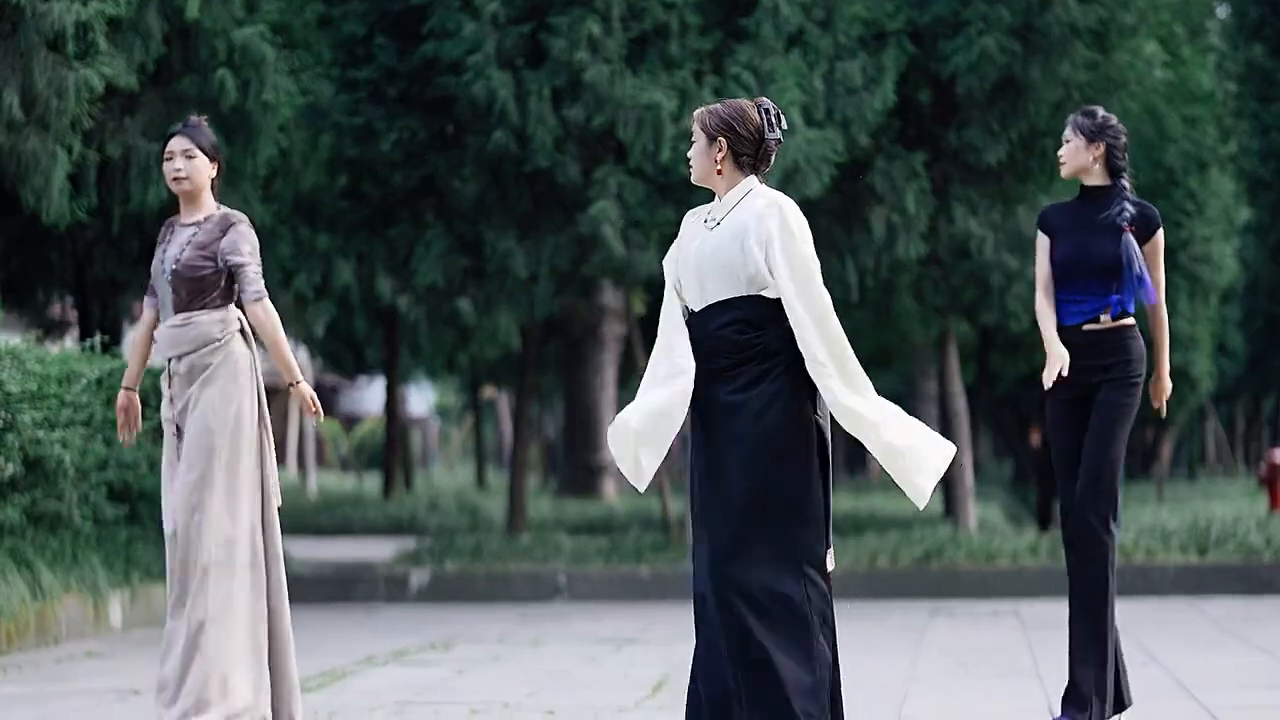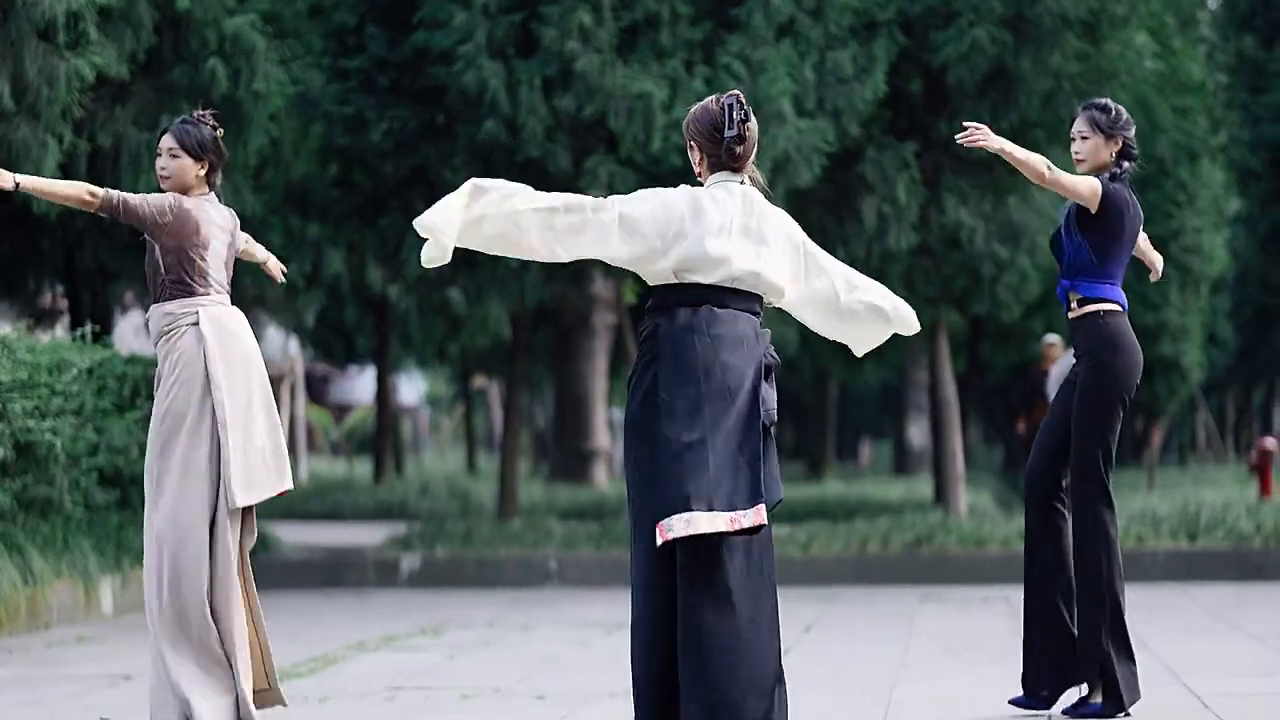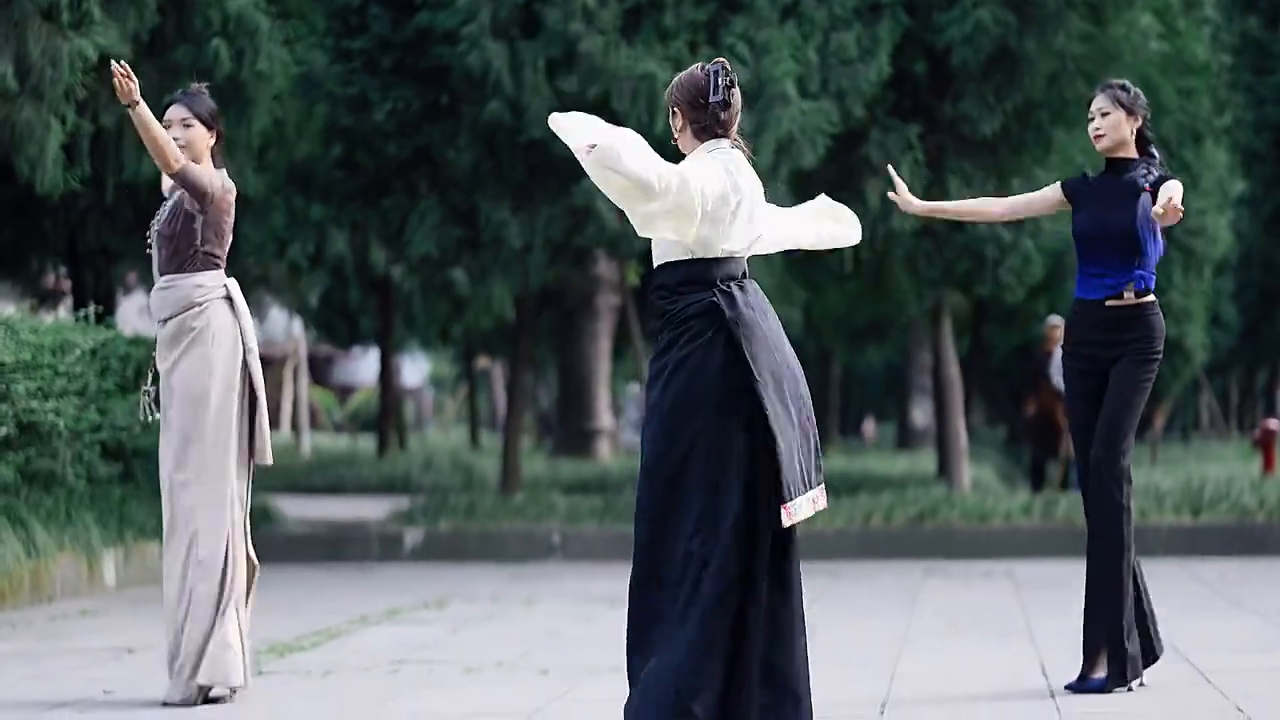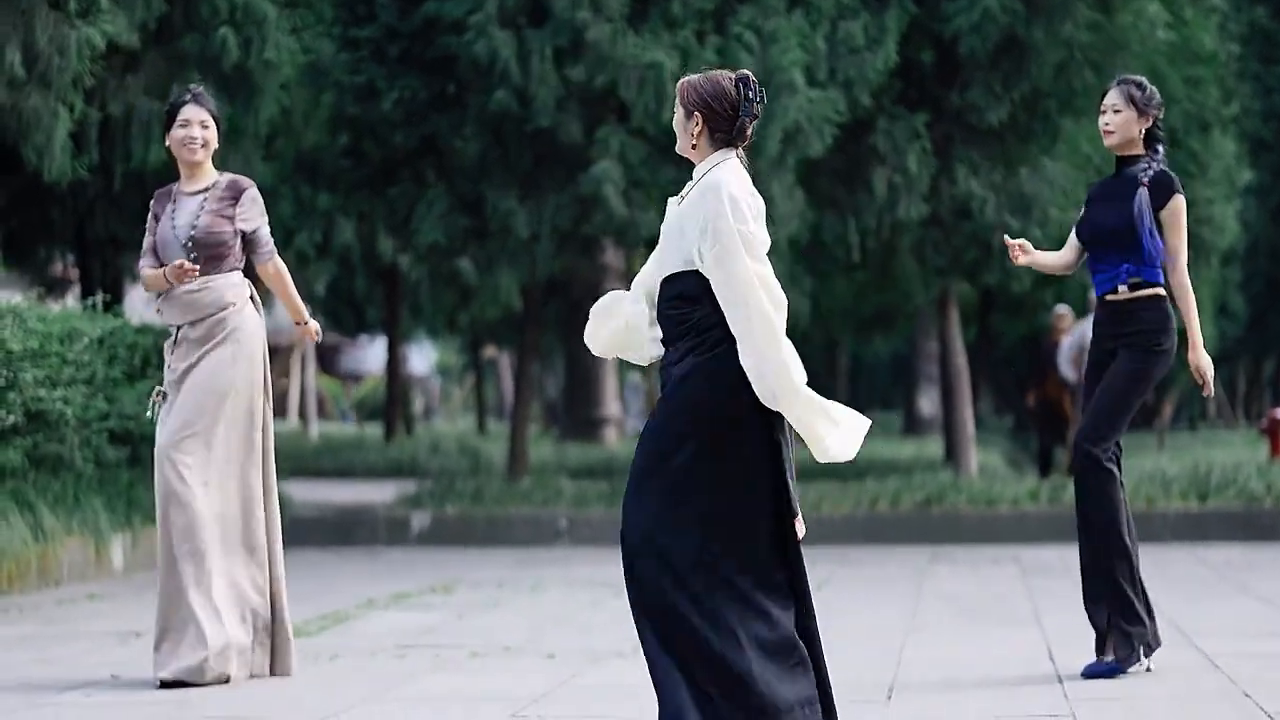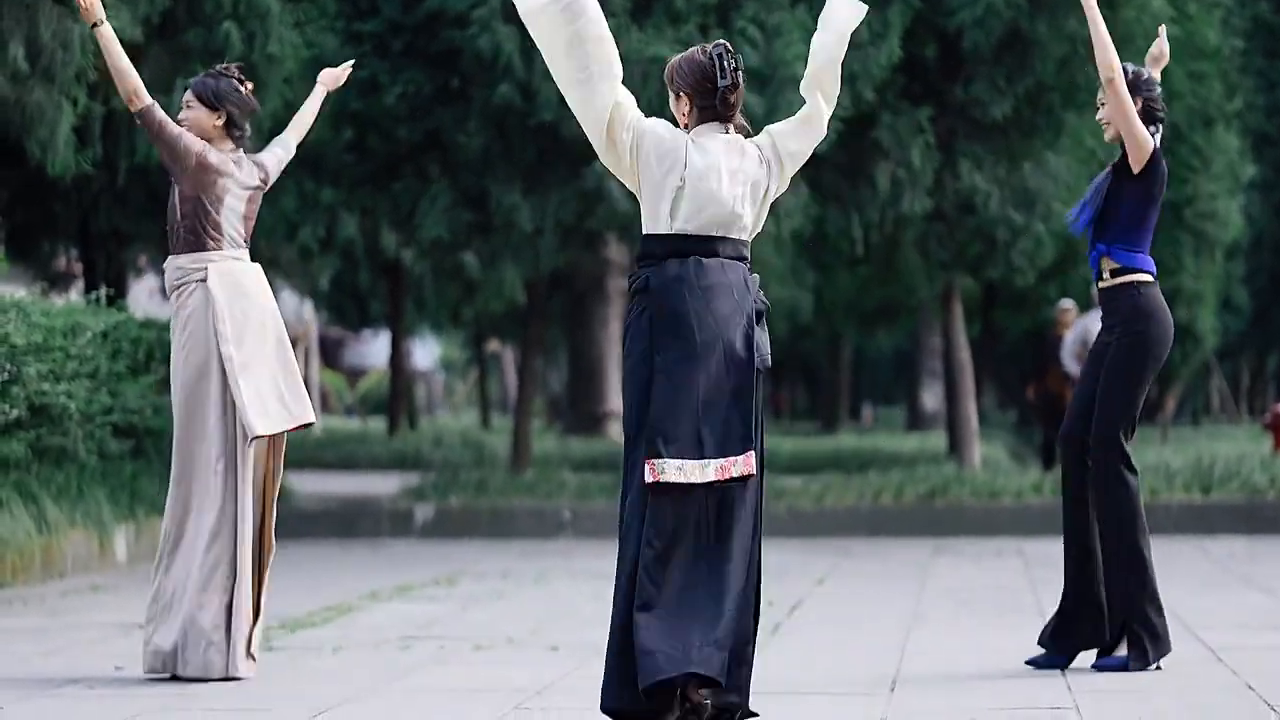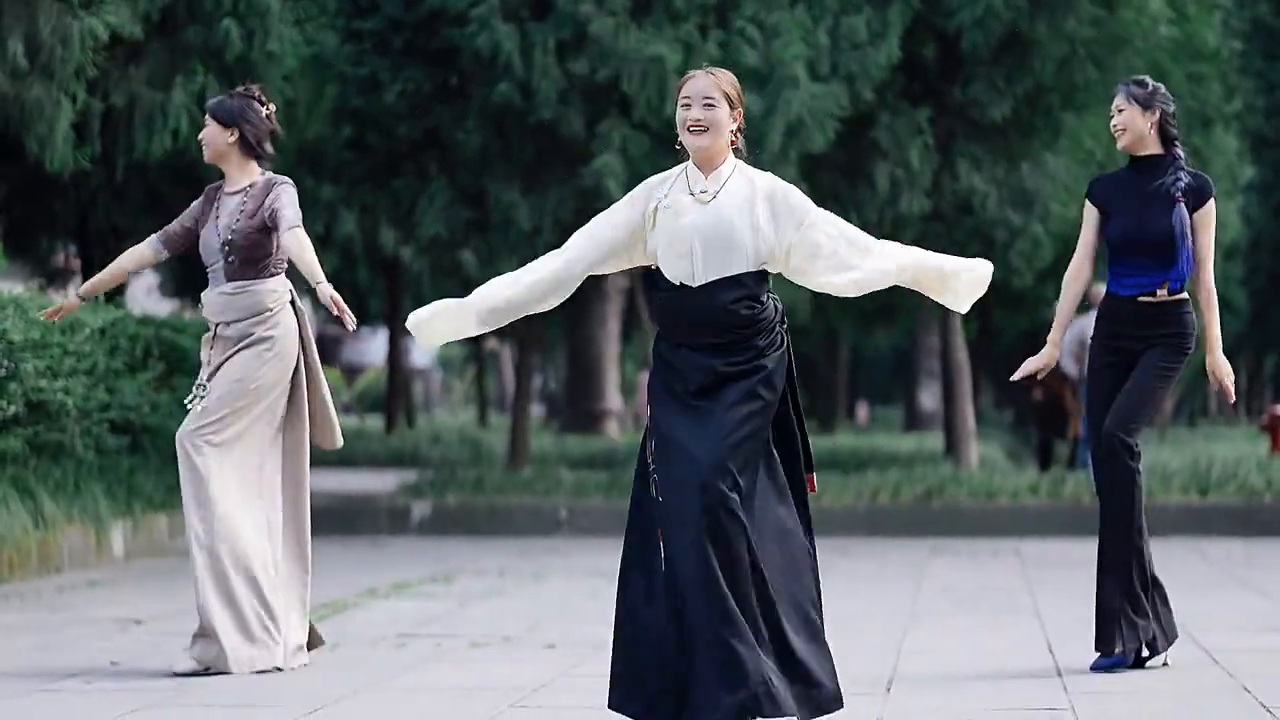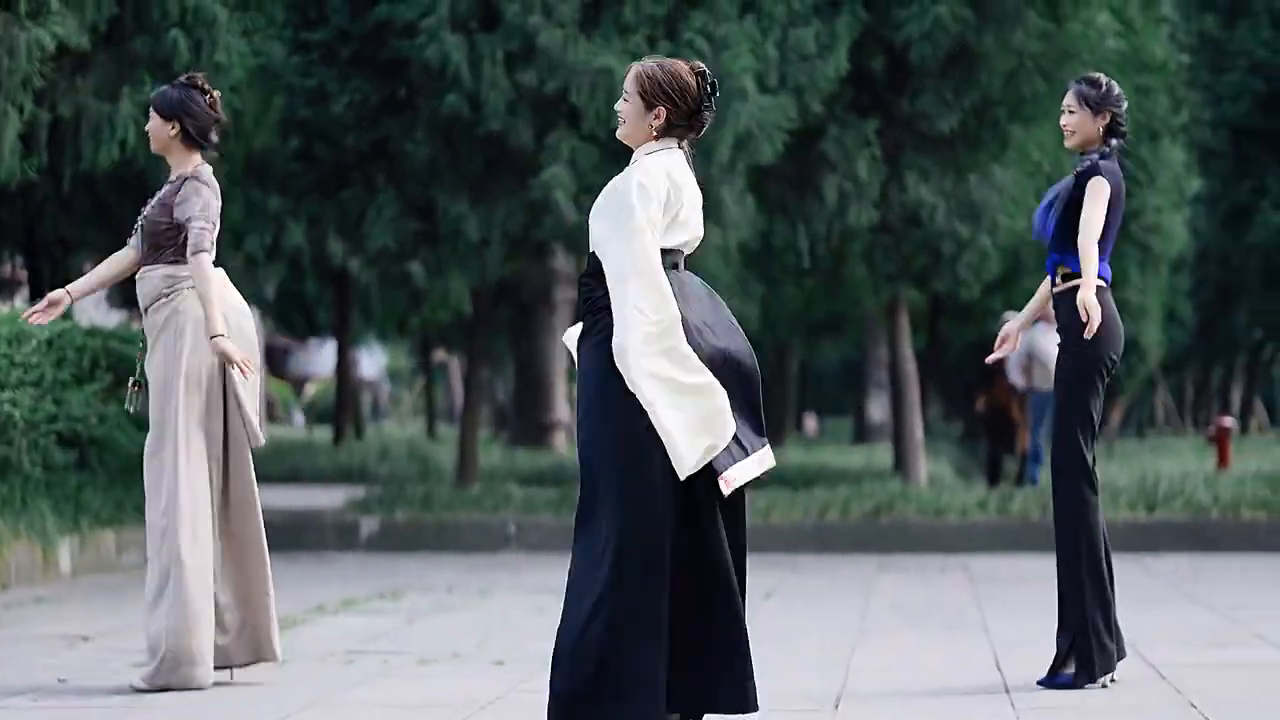
dt=0.7s
person 1, frame 1
left shoulder: (774, 214)
right shoulder: (694, 226)
left elbow: (812, 316)
right elbow: (674, 317)
left wrist: (856, 408)
right wrist: (662, 401)
left hip: (770, 397)
right hip: (717, 401)
left knee: (753, 557)
right knee: (728, 560)
person 1, frame 2
left shoulder: (675, 206)
right shoulder: (776, 222)
left elbow: (577, 218)
right elbow: (839, 291)
left wrist: (470, 208)
right wrist: (888, 312)
left hip: (680, 369)
right hip: (745, 369)
left knee: (677, 543)
right knee: (730, 552)
person 1, frame 3
left shoulder: (705, 172)
right shoulder: (735, 176)
left elbow: (656, 183)
right elbow: (770, 223)
left wrist: (594, 140)
right wrist: (824, 218)
left hip: (707, 354)
right hip: (722, 355)
left knee: (696, 528)
right knee: (733, 531)
person 1, frame 4
left shoulder: (723, 192)
right shoulder: (703, 192)
left elbow: (749, 299)
right elbow: (655, 284)
left wrist: (793, 396)
right wrist: (622, 315)
left hip: (721, 370)
right hip: (704, 373)
left knee: (672, 528)
right knee: (725, 537)
person 1, frame 5
left shoulder: (663, 147)
right shoulder: (763, 156)
left elbow: (597, 88)
right elbow: (815, 106)
left hip: (671, 316)
right hip: (735, 317)
left knee: (665, 495)
right knee: (711, 497)
person 1, frame 6
left shoulder: (764, 193)
right shoulder: (654, 195)
left elbow: (843, 249)
right elbow: (574, 258)
left wrist: (929, 267)
right wrist: (475, 307)
left hip: (745, 366)
right hip: (680, 368)
left knee: (715, 498)
right knee: (683, 513)
person 1, frame 7
left shoulder: (647, 173)
right shoulder: (672, 173)
left elbow: (635, 266)
right wrist: (588, 330)
left hip: (637, 346)
right hip: (663, 338)
left knee: (629, 510)
right knee: (689, 516)
person 2, frame 1
left shoulder: (232, 227)
right shoulder: (169, 232)
left elbow: (256, 303)
right elbow: (151, 310)
left wrist: (294, 378)
right wrist: (129, 384)
left hip: (221, 372)
right hip: (180, 379)
left knee: (209, 519)
right knee: (197, 519)
person 2, frame 2
left shoulder: (176, 211)
right shoulder: (221, 215)
left elbow: (98, 198)
right wrist: (265, 256)
left hip: (196, 354)
right hip: (222, 347)
left knee: (188, 514)
right knee: (204, 515)
person 2, frame 3
left shoulder: (217, 183)
right shoulder: (194, 186)
left elbow: (172, 162)
left wrist: (132, 103)
left hip: (207, 334)
right hip: (183, 339)
left knee: (201, 484)
right knee: (199, 486)
left ankle: (212, 660)
right ankle: (213, 652)
person 2, frame 4
left shoulder: (240, 191)
right shoulder: (163, 202)
left elbow: (266, 259)
right elbow: (147, 275)
left wrist: (301, 316)
right wrist: (169, 275)
left hip: (230, 335)
right hip: (185, 344)
left knee: (184, 462)
right knee: (218, 481)
left ankle: (210, 642)
right ankle: (239, 639)
person 2, frame 5
left shoulder: (197, 160)
right shoulder: (253, 168)
left elbow: (134, 98)
right elbow: (291, 139)
right wrist: (321, 87)
left hip: (211, 309)
right hip: (246, 302)
left knee: (215, 460)
right knee: (240, 458)
left ankle: (215, 640)
right ankle: (229, 632)
person 2, frame 6
left shoulder: (278, 191)
right shoulder: (213, 199)
left elbow: (297, 237)
right elbow: (155, 248)
left wrist: (323, 285)
right wrist: (83, 293)
left hip: (267, 336)
right hip: (228, 341)
left knee: (204, 447)
right knee: (253, 481)
left ankle: (241, 637)
right ankle: (272, 631)
person 2, frame 7
left shoulder: (198, 184)
right shoulder: (179, 183)
left elbow: (201, 263)
right elbow: (137, 254)
left wrist: (220, 332)
right wrist: (66, 293)
left hip: (191, 325)
right hip: (182, 329)
left knee: (179, 472)
right knee: (205, 477)
left ankle: (181, 654)
right ankle: (228, 632)
person 3, frame 1
left shoulder: (1139, 215)
right shoulder: (1053, 217)
left elbow: (1158, 299)
right elbow: (1044, 291)
left wrist: (1163, 370)
right wrist: (1051, 348)
left hip: (1117, 362)
right hip: (1068, 367)
left knee: (1091, 502)
right knee: (1073, 507)
person 3, frame 2
left shoulder: (1102, 191)
right shoulder: (1123, 204)
left elbow: (1049, 175)
right elbow: (1139, 245)
left wrist: (1001, 144)
right wrist: (1152, 254)
left hip: (1104, 349)
right hip: (1096, 352)
left knee: (1087, 496)
right knee: (1043, 484)
right ankle: (1058, 663)
person 3, frame 3
left shoulder: (1160, 182)
right shoulder: (1080, 187)
left elbow: (1170, 203)
right elbow: (1003, 209)
left wrist: (1167, 209)
right wrist: (925, 207)
left hip: (1135, 336)
right hip: (1083, 337)
left knee: (1107, 469)
right knee: (1093, 477)
left ankle: (1112, 648)
right ankle: (1132, 637)
person 3, frame 4
left shoulder: (1162, 182)
right shoulder: (1099, 192)
left elbow: (1178, 269)
right elbow: (1068, 259)
left wrist: (1196, 342)
right wrist: (1030, 256)
left hip: (1146, 329)
right hip: (1106, 331)
left knee: (1090, 449)
right knee: (1098, 461)
left ankle: (1121, 632)
right ankle: (1132, 627)
person 3, frame 5
left shoulder: (1144, 156)
right shoulder: (1133, 163)
left elbow: (1117, 83)
left wrist: (1091, 9)
right wrist: (1153, 69)
left hip: (1136, 319)
right hip: (1119, 322)
left knee: (1107, 453)
right knee: (1077, 446)
left ankle: (1141, 635)
right ankle: (1082, 623)
person 3, frame 6
left shoulder: (1194, 186)
right shoulder: (1105, 188)
left elbow: (1204, 270)
right elbow: (1080, 266)
left wrist: (1213, 348)
right wrist: (1053, 342)
left hip: (1167, 333)
right hip: (1113, 330)
left knee: (1117, 441)
right knee: (1106, 460)
left ankle: (1128, 626)
right ankle: (1148, 620)
person 3, frame 7
left shoulder: (1099, 173)
right shoulder: (1092, 175)
left elbow: (1088, 235)
left wrist: (1087, 290)
right wrist: (1020, 319)
left hip: (1087, 327)
right hip: (1082, 329)
left knee: (1071, 467)
right knee: (1071, 470)
left ankle: (1089, 649)
right ankle: (1096, 639)
